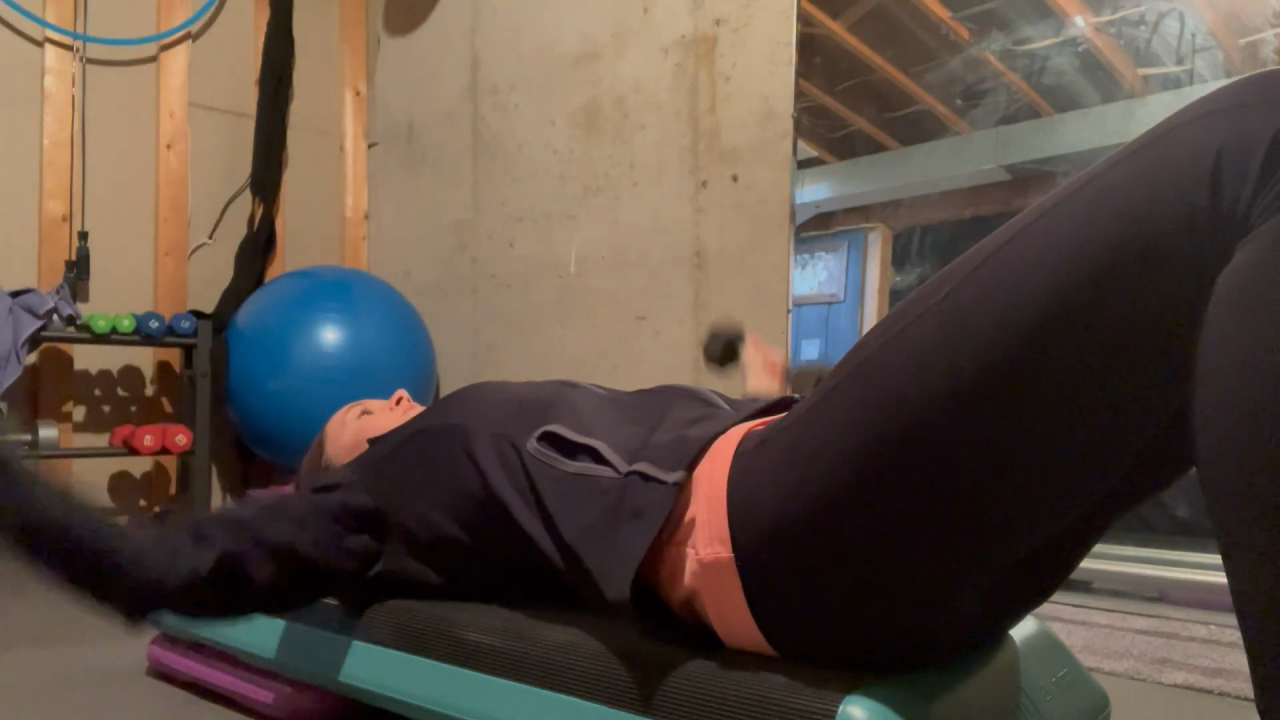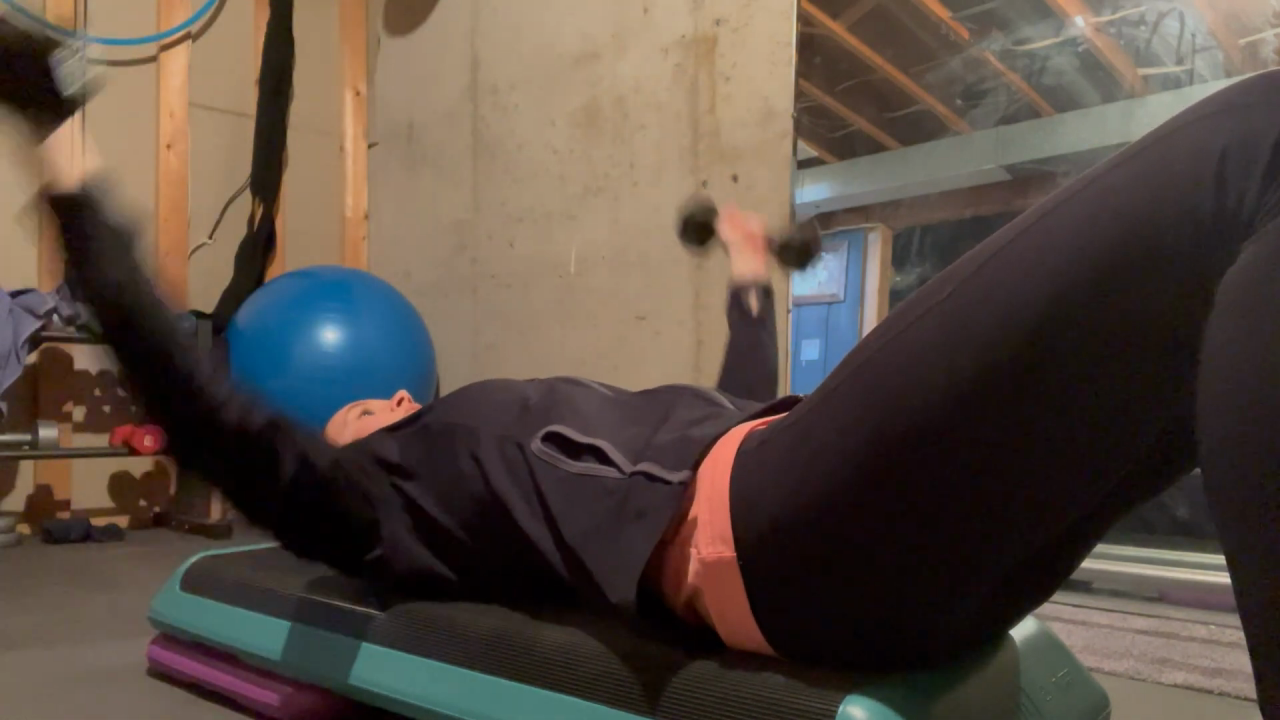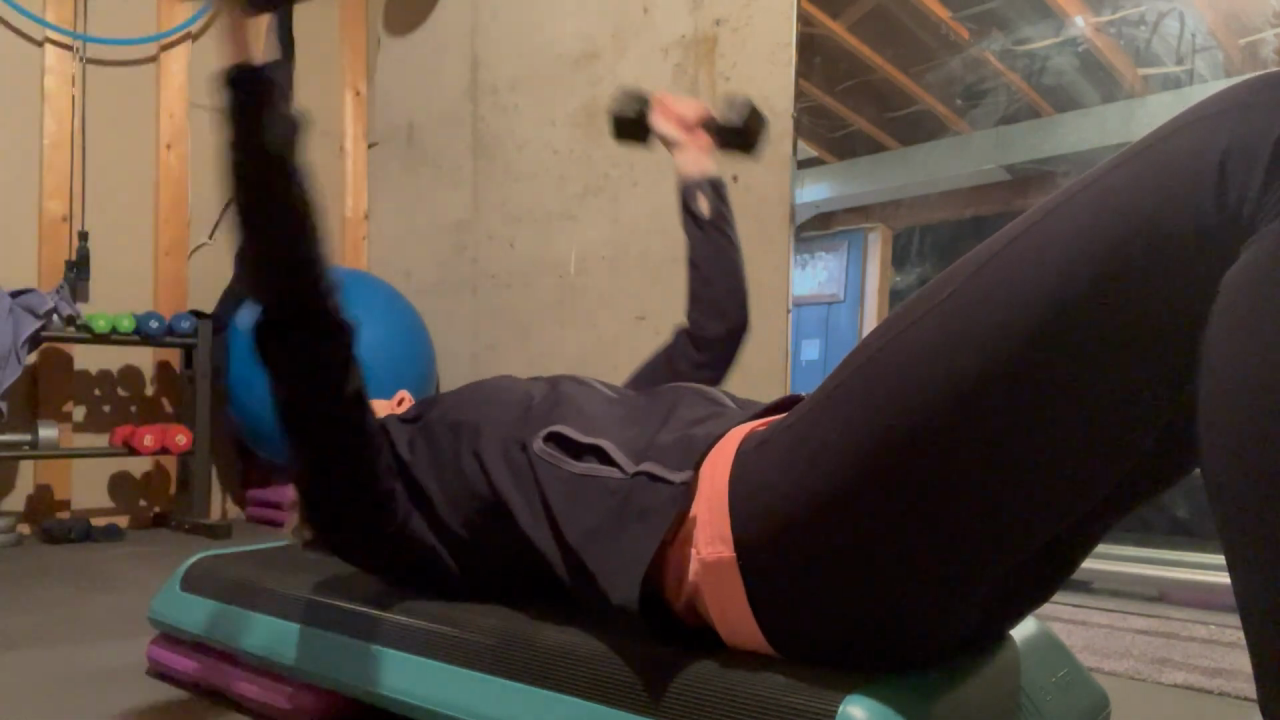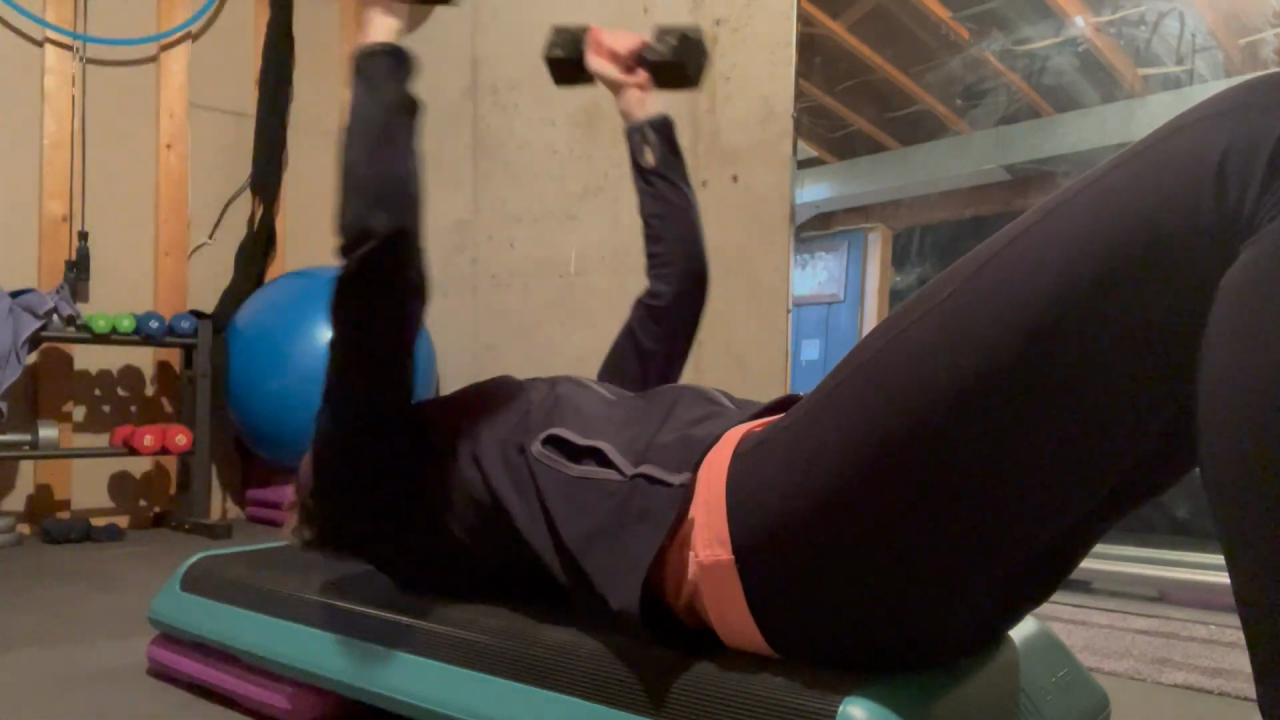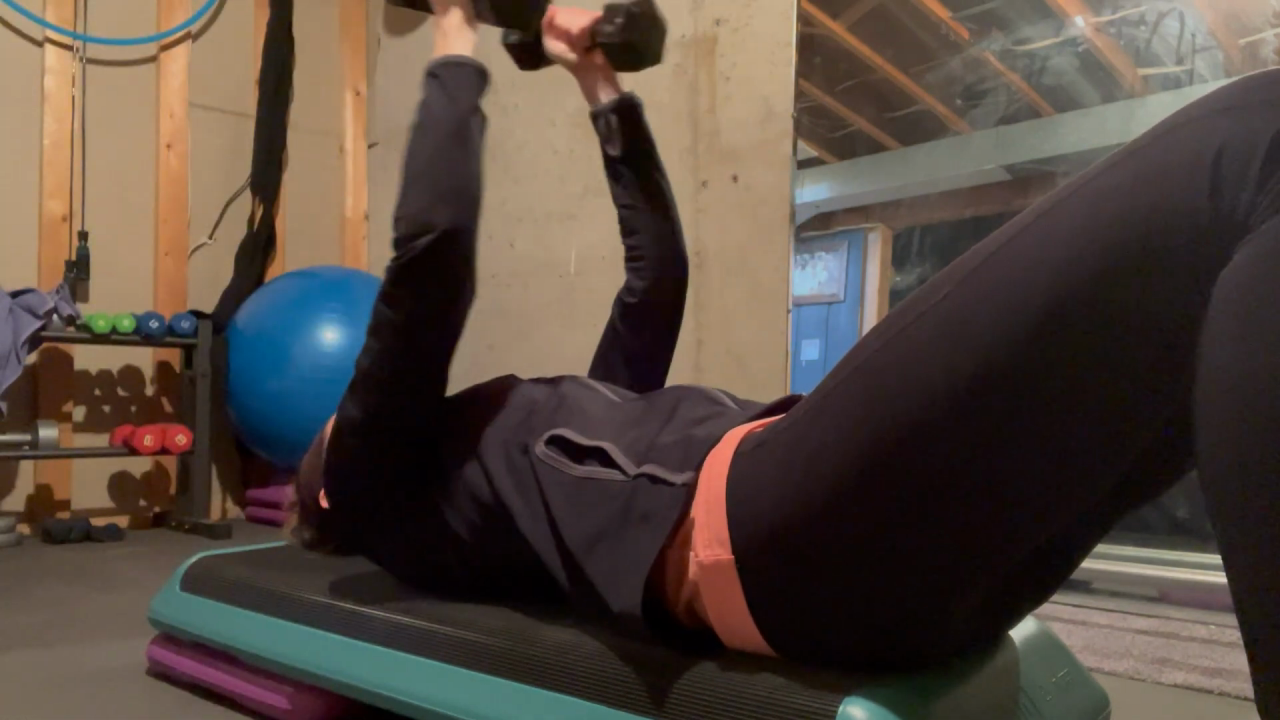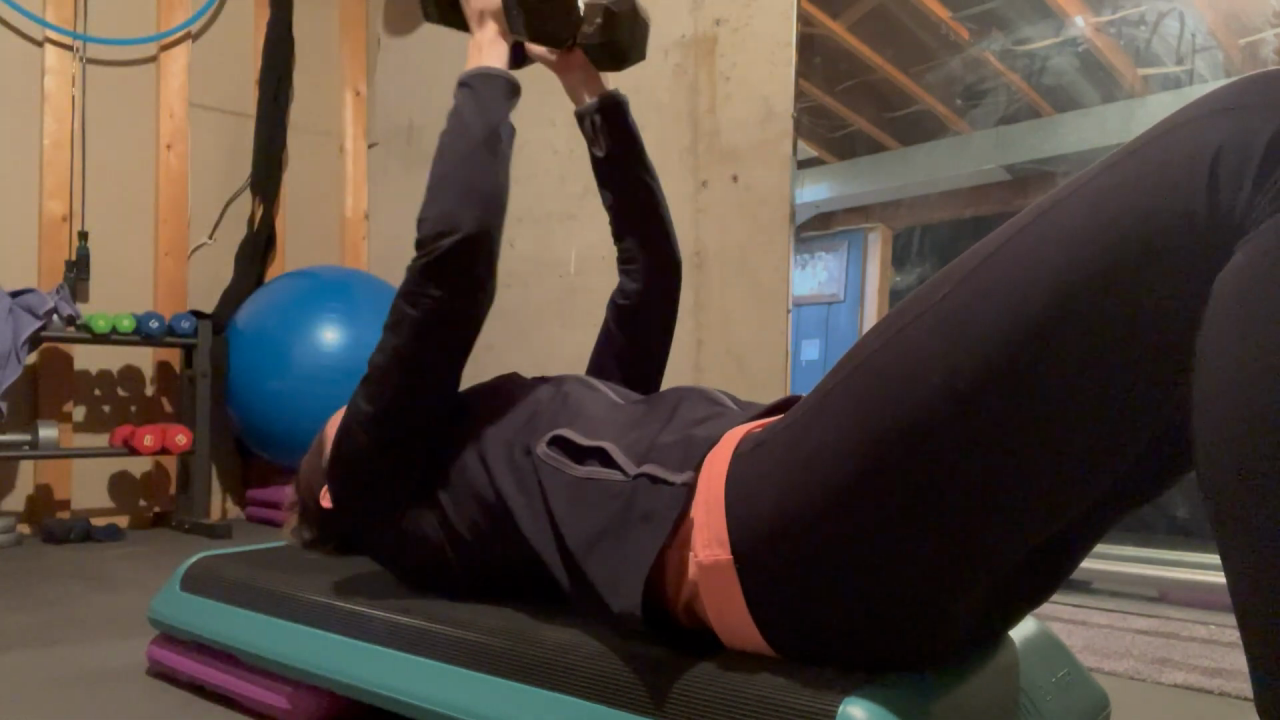
dt=0.2s
person 1, frame 1
left shoulder: (492, 447)
right shoulder: (377, 499)
right elbow: (156, 570)
left wrist: (758, 389)
left hip: (851, 516)
right hip: (779, 536)
person 1, frame 2
left shoulder: (508, 447)
right shoulder: (382, 497)
right elbow: (214, 420)
left wrist: (747, 285)
left hip: (870, 525)
right hip: (773, 533)
person 1, frame 3
left shoulder: (529, 447)
right shoulder: (383, 502)
left elbow: (711, 330)
right elbow: (301, 320)
left wrist: (696, 169)
left hip: (853, 521)
right hip: (790, 535)
person 1, frame 4
left shoulder: (551, 438)
right shoulder: (390, 498)
left elbow: (678, 284)
right elbow: (380, 257)
left wrist: (640, 103)
left hip: (868, 519)
right hip: (769, 534)
person 1, frame 5
left shoulder: (558, 431)
right shoulder: (392, 491)
left elbow: (657, 271)
right elbow: (432, 245)
left wrist: (602, 87)
right hip: (781, 533)
person 1, frame 6
left shoulder: (557, 430)
right shoulder: (392, 488)
left elbow: (649, 269)
right elbow: (453, 249)
left wrist: (589, 88)
left hip: (866, 521)
right hip: (779, 534)
